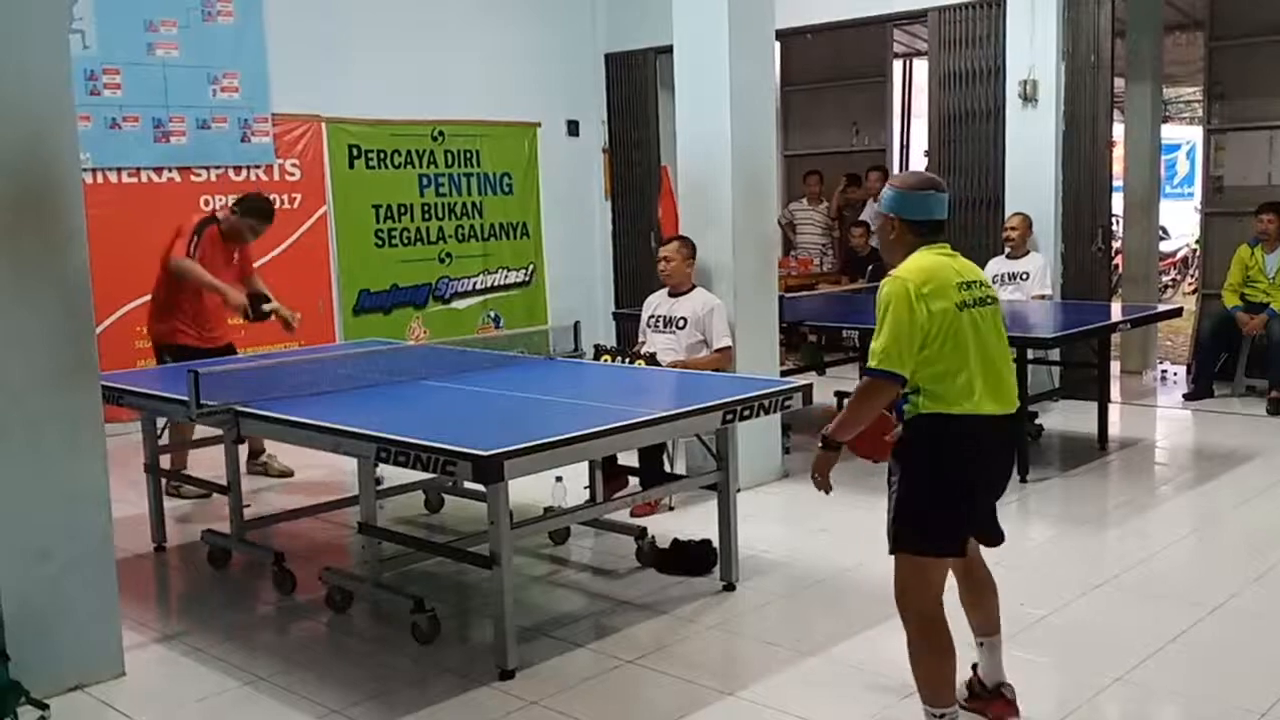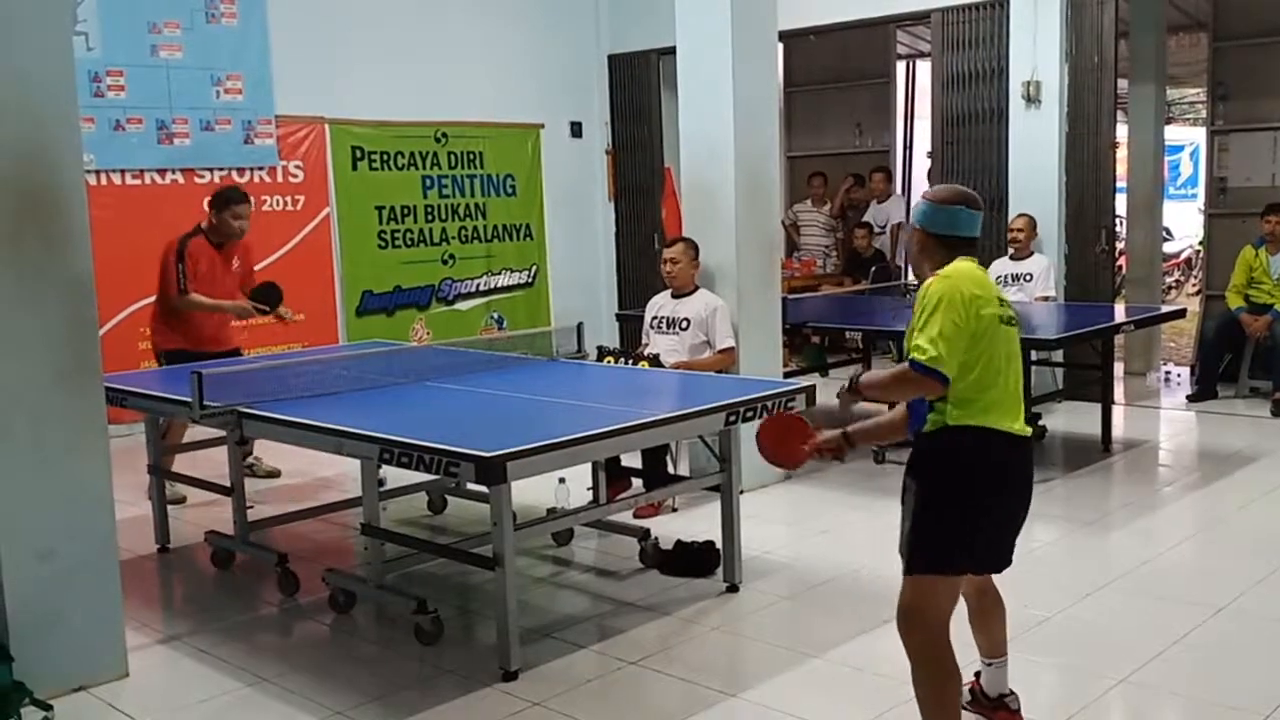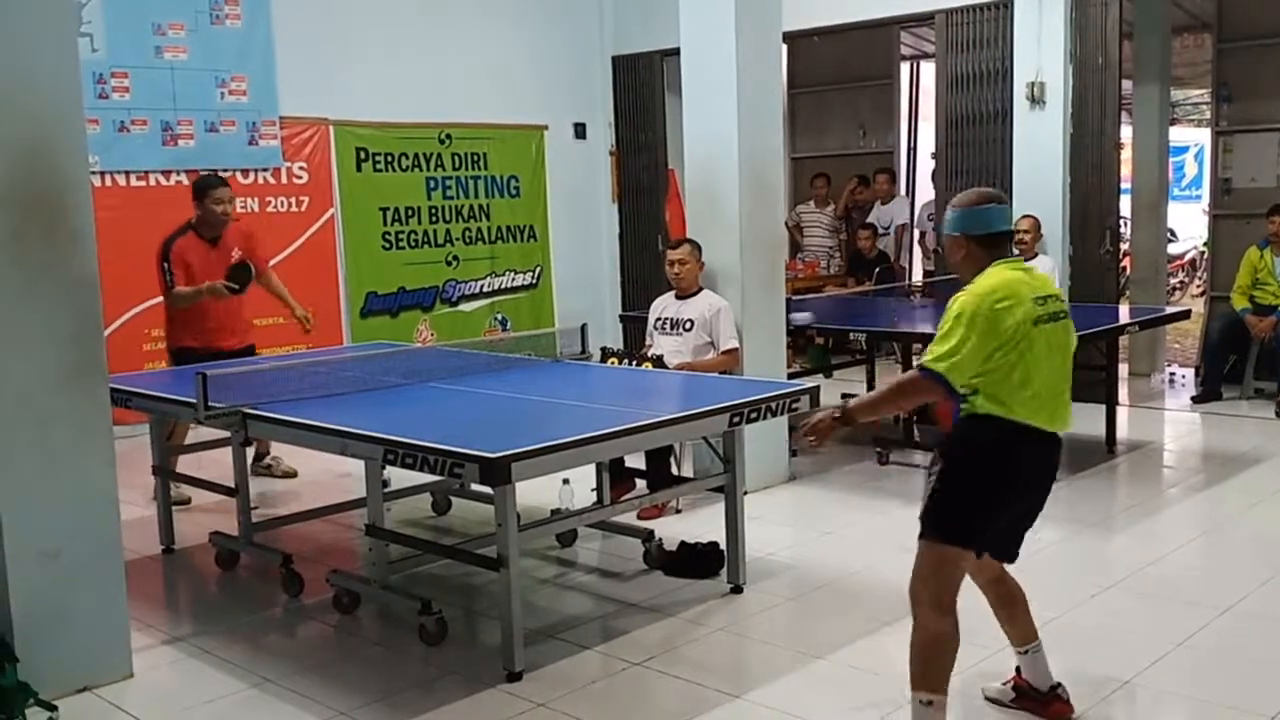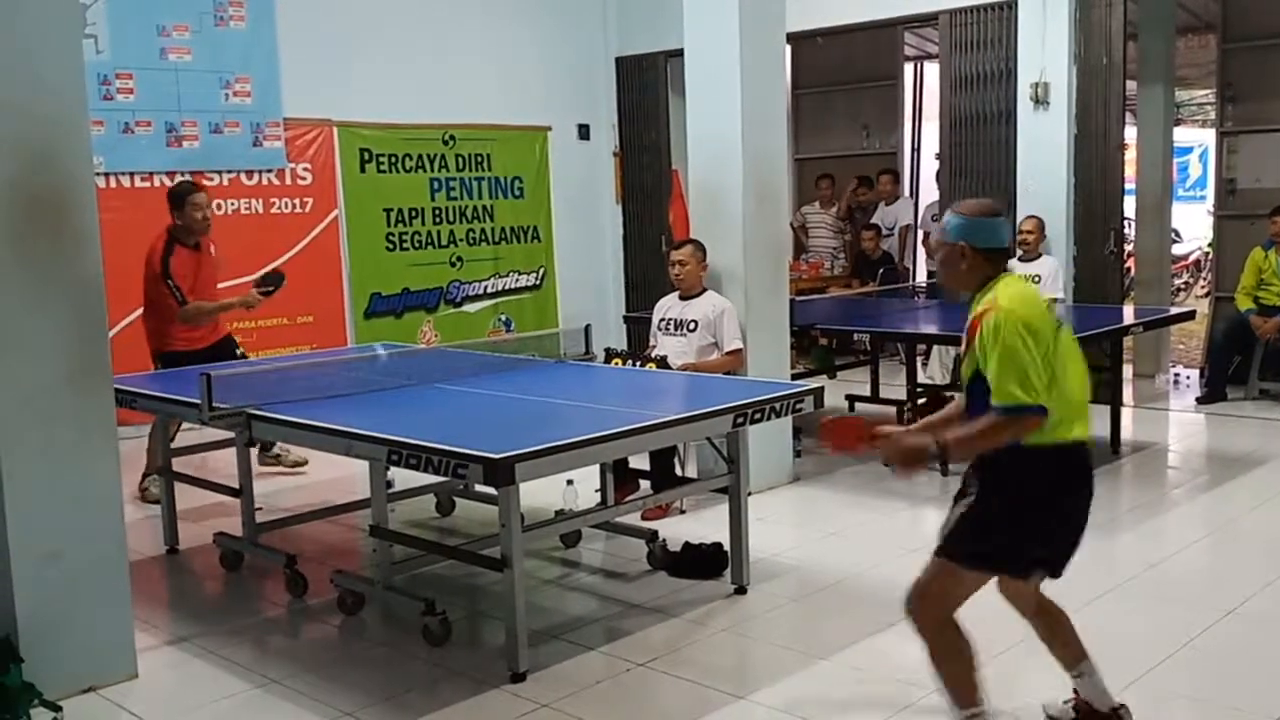
dt=1s
person 1, frame 1
left shoulder: (906, 283)
right shoulder: (973, 275)
left elbow: (883, 383)
left wrist: (831, 442)
right wrist: (914, 421)
left hip: (943, 443)
right hip: (994, 434)
left knee: (917, 598)
right knee: (965, 557)
person 1, frame 2
left shoulder: (946, 286)
right shoulder: (982, 288)
left elbow: (926, 380)
left wrist: (861, 385)
right wrist: (851, 436)
left hip: (961, 458)
right hip: (1006, 458)
left knee: (921, 618)
right knee: (974, 576)
person 1, frame 3
left shoulder: (984, 295)
right shoulder: (1045, 286)
left elbow: (928, 383)
left wrist: (843, 414)
left hip: (992, 445)
right hip: (1038, 450)
left knee: (930, 593)
right knee: (986, 566)
person 1, frame 4
left shoulder: (999, 313)
right shoulder: (1011, 300)
left elbow: (1025, 415)
right elbow: (982, 402)
left wrist: (934, 448)
right wrist: (911, 431)
left hip: (1034, 474)
right hip: (1064, 474)
left knee: (927, 604)
right knee: (1019, 591)
person 2, frame 1
left shoulder: (238, 243)
right shoulder: (201, 230)
left elbow: (249, 277)
right elbow: (178, 263)
left wrist: (278, 308)
right wrist: (224, 290)
left hip: (215, 334)
right hip: (175, 332)
left ankle: (257, 456)
right ankle: (176, 477)
person 2, frame 2
left shoulder: (238, 245)
right shoulder: (186, 246)
left elbow: (250, 283)
right elbow: (181, 299)
right wrist: (230, 308)
left hip: (219, 340)
right hip: (177, 340)
left ankle: (245, 458)
person 2, frame 3
left shoulder: (241, 235)
right shoulder: (175, 246)
left elbow: (263, 271)
right elbow: (173, 297)
left wrist: (292, 305)
right wrist: (204, 290)
left hip: (234, 336)
right hip: (190, 341)
left ankle: (263, 458)
person 2, frame 4
left shoulder: (201, 236)
right shoulder: (165, 257)
right elbow: (185, 312)
right wrist: (236, 303)
left hip: (212, 334)
right hip: (176, 344)
left ankle: (269, 449)
right ankle: (151, 475)
person 3, frame 1
left shoulder: (708, 304)
right shoulder: (652, 301)
left elbow: (725, 358)
left wrist: (686, 365)
left ankle: (652, 488)
right ankle: (611, 475)
person 3, frame 2
left shoulder: (711, 305)
right shoulder: (656, 303)
left elbow: (728, 358)
left wrist: (689, 366)
left ankle: (656, 489)
right ankle: (614, 477)
person 3, frame 3
left shoulder: (715, 305)
right shoulder: (659, 304)
left elbow: (732, 359)
left wrist: (692, 366)
left ankle: (659, 491)
right ankle: (619, 477)
person 3, frame 4
left shoulder: (718, 306)
right shoulder: (663, 305)
left elbow: (736, 359)
left wrist: (696, 367)
left ankle: (664, 492)
right ankle: (622, 479)
person 4, frame 1
right shoulder: (1246, 251)
right elbow: (1230, 289)
right wrist: (1238, 314)
right hip: (1248, 305)
right knee: (1207, 326)
right ankle: (1203, 385)
person 4, frame 2
right shoulder: (1250, 252)
right elbow: (1234, 290)
right wrist: (1243, 315)
right hip: (1252, 307)
right knee: (1211, 328)
right ankle: (1207, 386)
person 4, frame 3
right shoulder: (1255, 252)
right elbow: (1239, 291)
right wrist: (1248, 317)
right hip: (1256, 307)
right knee: (1216, 327)
right ankle: (1211, 387)
person 4, frame 4
right shoulder: (1260, 253)
right elbow: (1243, 293)
right wrist: (1252, 317)
right hip: (1262, 309)
right knee: (1221, 331)
right ankle: (1216, 388)
